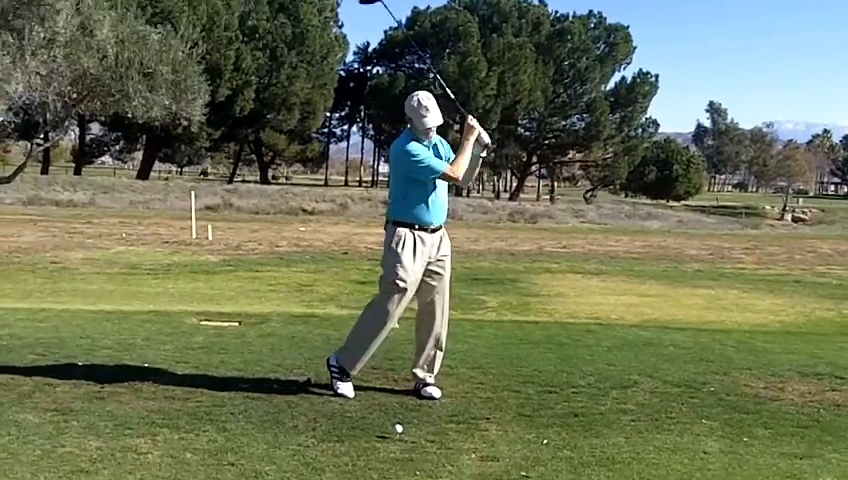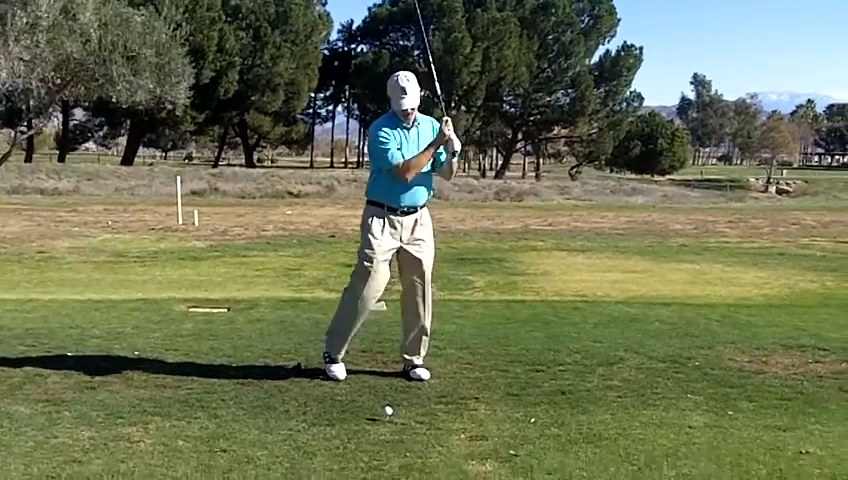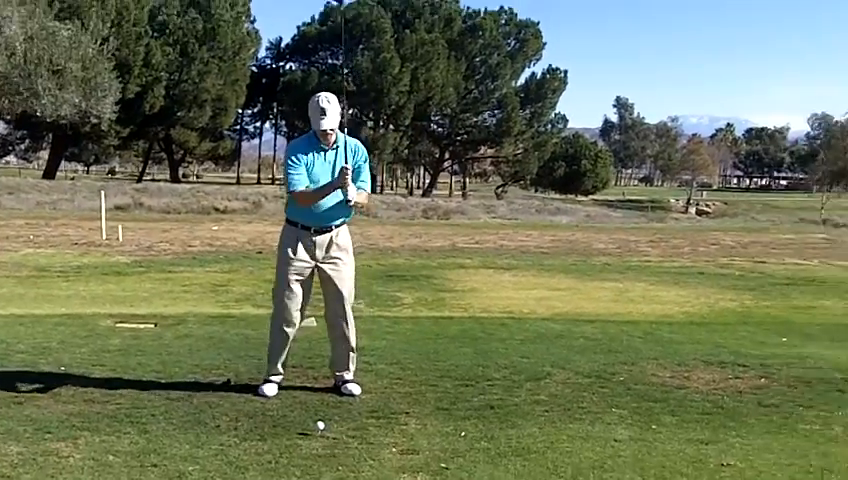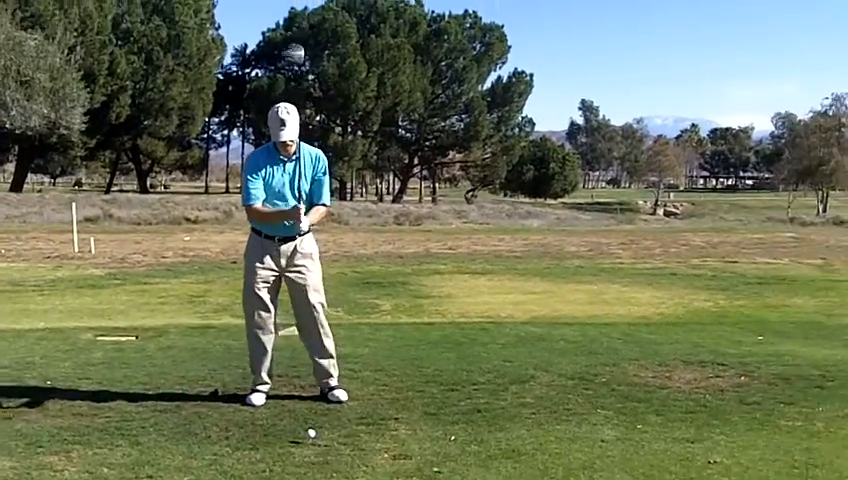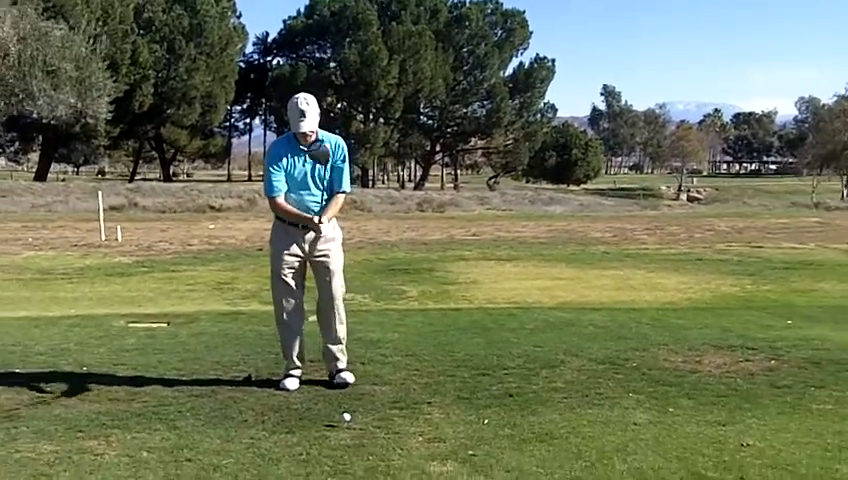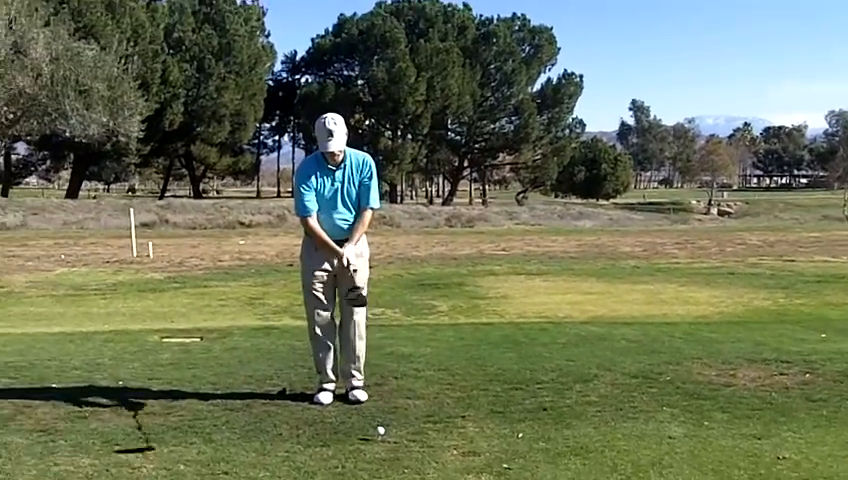
dt=0.2s
person 1, frame 1
left shoulder: (436, 142)
right shoulder: (407, 149)
left elbow: (464, 174)
right elbow: (454, 174)
left wrist: (473, 143)
right wrist: (469, 138)
left hip: (437, 237)
right hip: (408, 238)
left knee: (436, 311)
right knee: (388, 305)
left ankle: (424, 376)
right ankle: (342, 363)
person 1, frame 2
left shoulder: (432, 125)
right shoulder: (381, 130)
left elbow: (447, 174)
right elbow: (403, 173)
left wrist: (453, 151)
right wrist: (435, 143)
left hip: (418, 219)
right hip: (382, 218)
left knee: (419, 292)
right knee: (366, 286)
left ankle: (413, 359)
right ankle: (333, 352)
person 1, frame 3
left shoulder: (355, 149)
right shoulder: (297, 150)
left elbow: (363, 198)
right elbow: (298, 198)
left wrist: (354, 194)
right wrist: (333, 186)
left hip: (336, 238)
right hip: (298, 237)
left knee: (341, 308)
right knee: (287, 309)
left ankle: (344, 374)
right ankle: (273, 373)
person 1, frame 4
left shoulder: (317, 158)
right shoulder: (256, 160)
left elbow: (321, 205)
right elbow: (252, 211)
left wrist: (306, 219)
right wrist: (287, 215)
left hip: (301, 245)
right hip: (263, 246)
left knee: (312, 312)
right knee: (260, 317)
left ankle: (328, 380)
right ankle: (261, 383)
person 1, frame 5
left shoulder: (336, 146)
right shoulder: (277, 150)
left elbow: (340, 193)
right elbow: (275, 201)
left wrist: (323, 219)
right wrist: (307, 219)
left hip: (326, 232)
right hip: (287, 232)
left knee: (332, 295)
right knee: (287, 302)
left ankle: (338, 364)
right ankle: (293, 367)
person 1, frame 6
left shoulder: (364, 163)
right shoulder: (306, 169)
left elbow: (367, 210)
right elbow: (308, 221)
left wrist: (350, 247)
right wrist: (336, 251)
left hip: (354, 246)
right hip: (317, 249)
left knee: (354, 315)
right knee: (320, 317)
left ankle: (354, 380)
right ankle: (327, 381)
